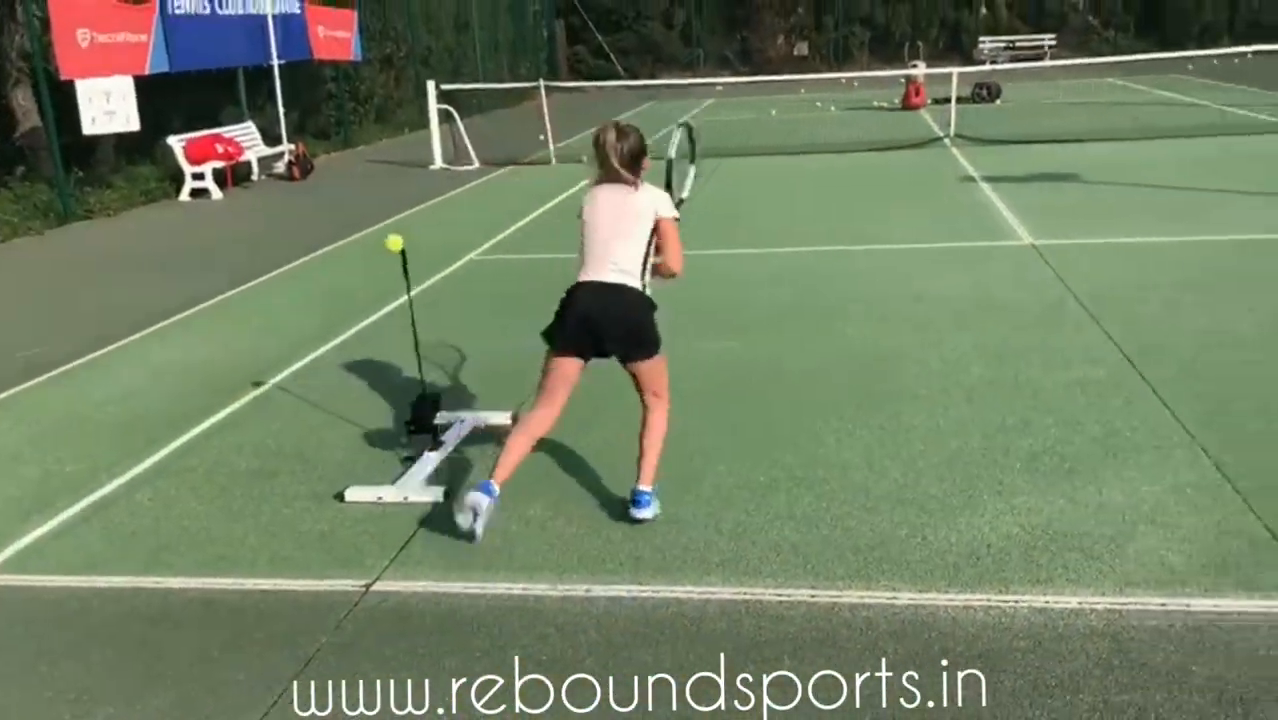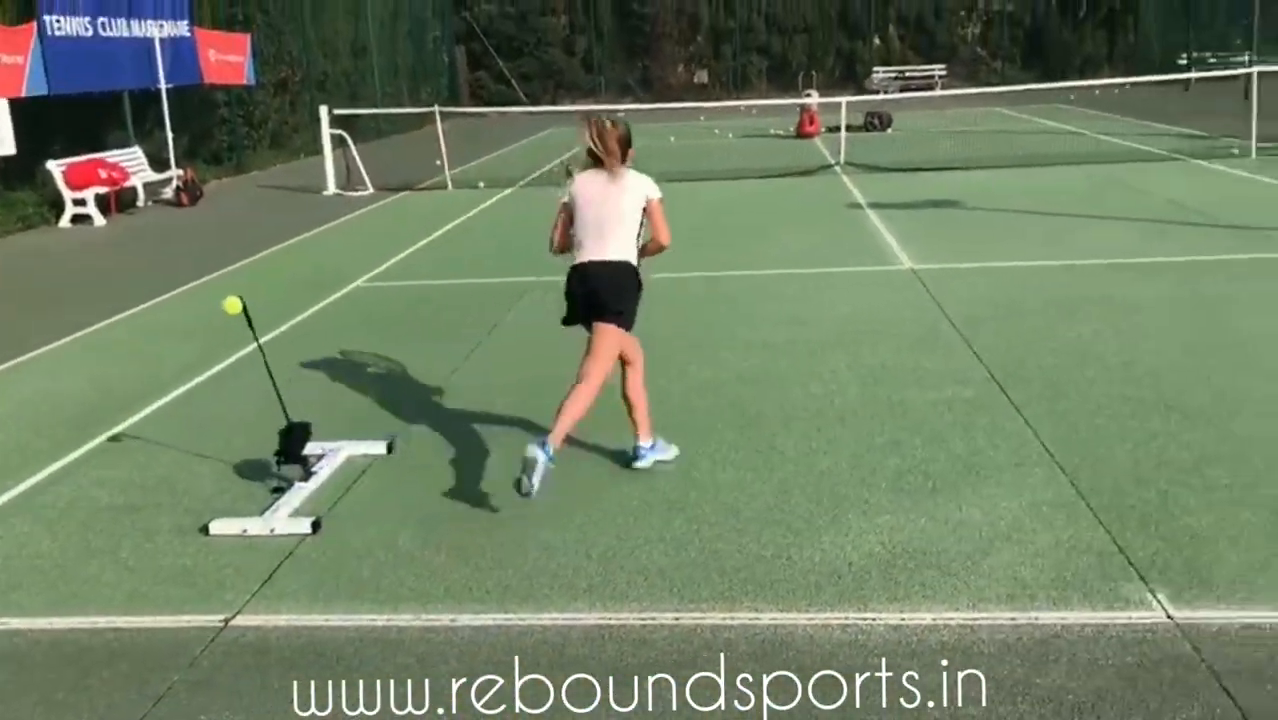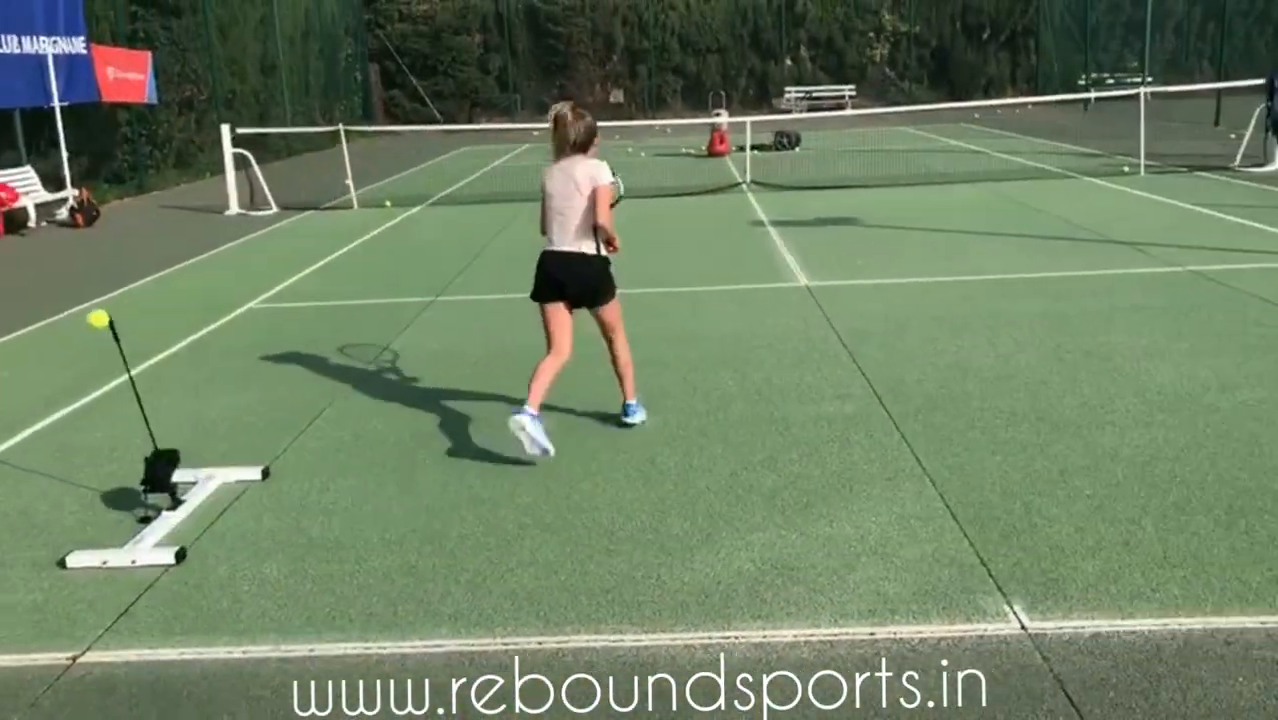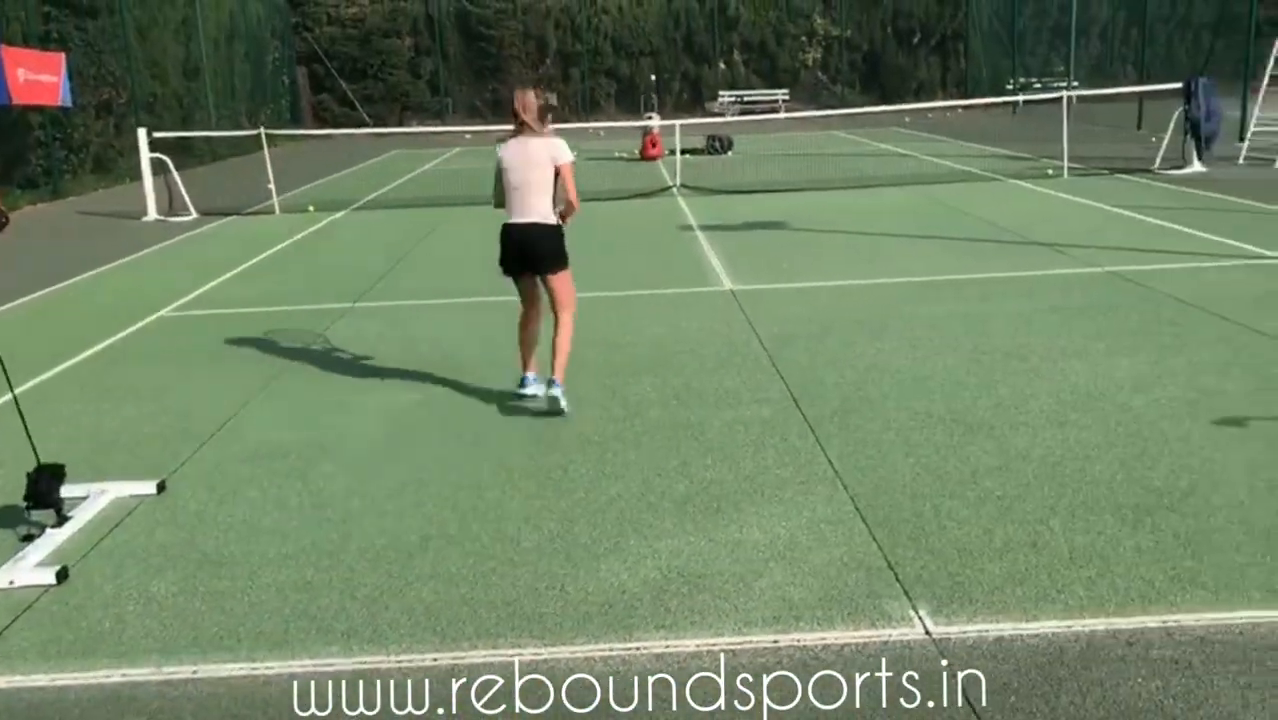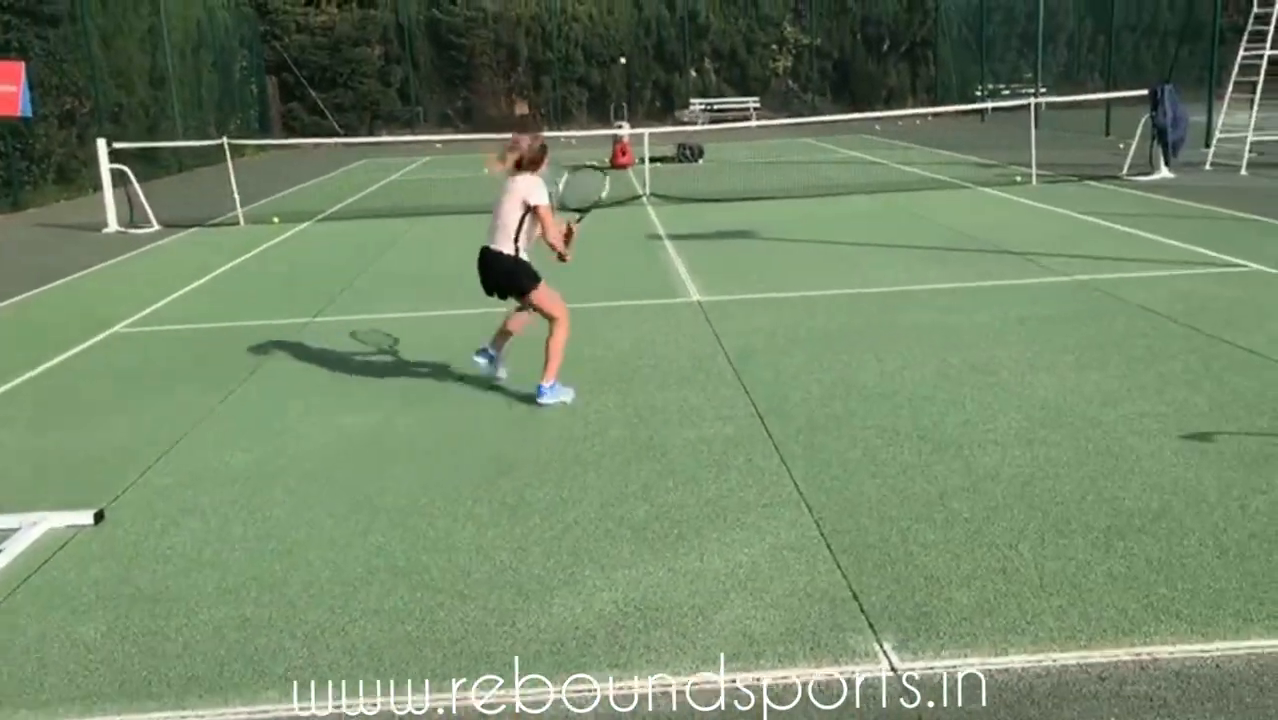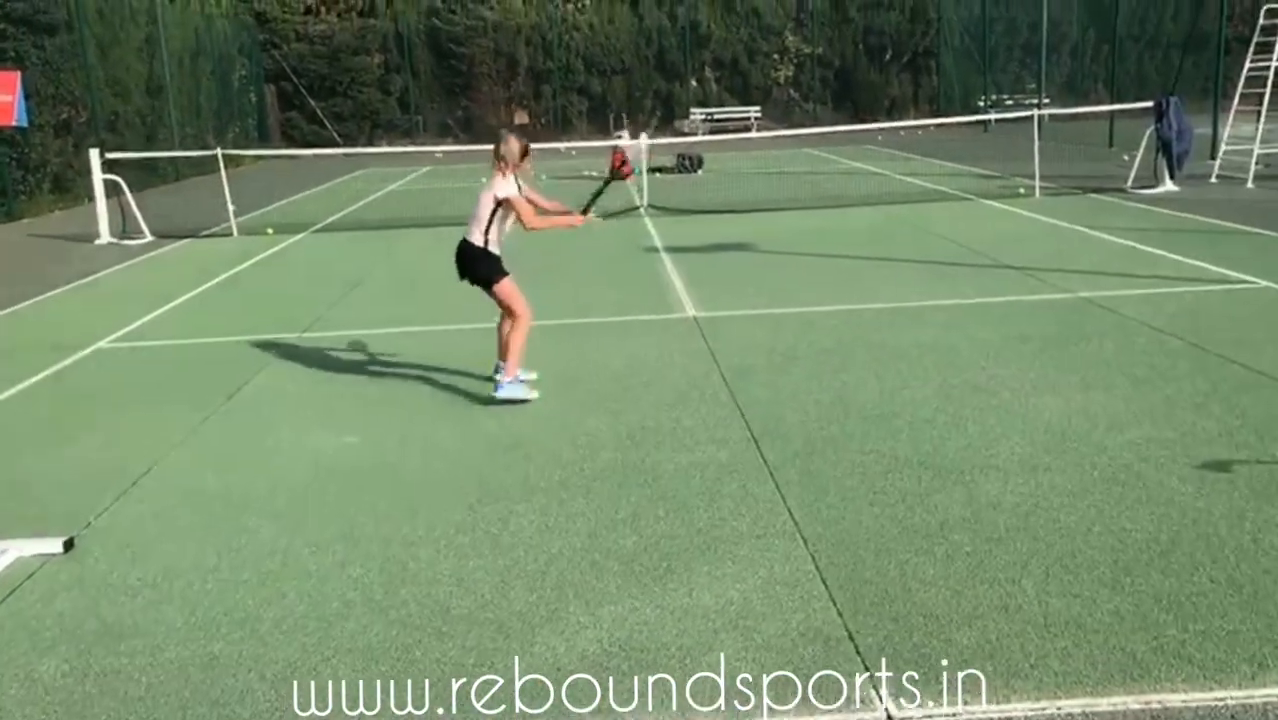
dt=0.3s
person 1, frame 1
left shoulder: (591, 199)
right shoulder: (656, 199)
right elbow: (673, 266)
left hip: (580, 302)
right hip: (629, 306)
left knee: (543, 411)
right knee: (657, 400)
left ankle: (487, 492)
right ankle: (644, 495)
person 1, frame 2
left shoulder: (577, 184)
right shoulder: (642, 183)
left elbow: (558, 243)
right elbow: (662, 240)
left hip: (580, 279)
right hip: (617, 280)
left knee: (633, 358)
right knee: (591, 379)
left ankle: (645, 444)
right ankle: (546, 448)
person 1, frame 3
left shoulder: (550, 172)
right shoulder: (597, 169)
right elbow: (602, 220)
right wrist: (614, 240)
left hip: (551, 267)
right hip: (588, 267)
left knee: (558, 353)
right knee: (616, 337)
left ankle: (529, 414)
right ankle: (630, 405)
person 1, frame 4
left shoulder: (505, 150)
right shoulder: (556, 146)
left elbow: (498, 201)
right elbow: (572, 200)
right wrist: (562, 214)
left hip: (512, 236)
right hip: (545, 234)
left knee: (530, 307)
right knee: (564, 313)
left ankle: (527, 378)
right ankle: (557, 383)
person 1, frame 5
left shoulder: (515, 182)
right shoulder: (535, 186)
right elbow: (551, 237)
left wrist: (561, 230)
right wrist: (562, 251)
left hip: (490, 260)
right hip: (508, 264)
left knee: (528, 306)
right knee: (560, 316)
left ankle: (491, 351)
right ankle: (548, 386)
person 1, frame 6
left shoulder: (509, 180)
right shoulder: (506, 182)
left elbow: (542, 203)
right elbow: (531, 222)
left wrist: (573, 213)
right wrist: (569, 220)
left hip: (473, 252)
right hip: (480, 255)
left knee: (510, 307)
right knee: (522, 314)
left ankle: (506, 368)
right ankle: (506, 383)
